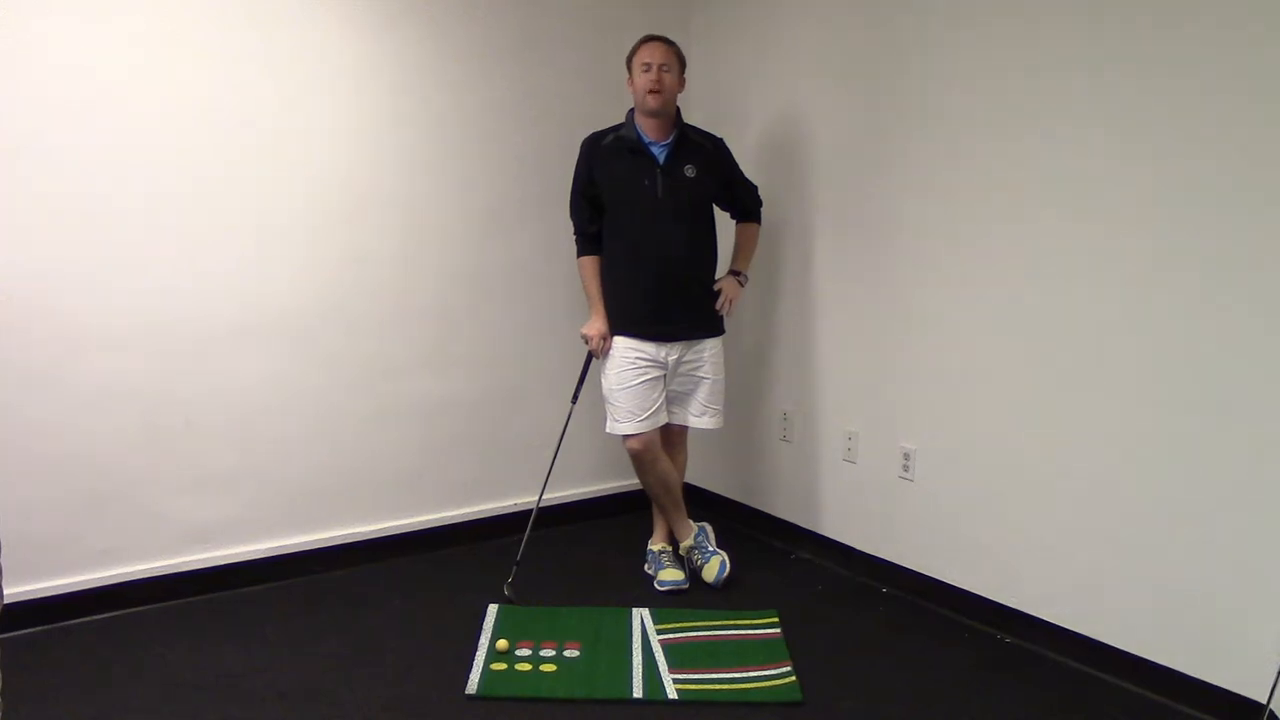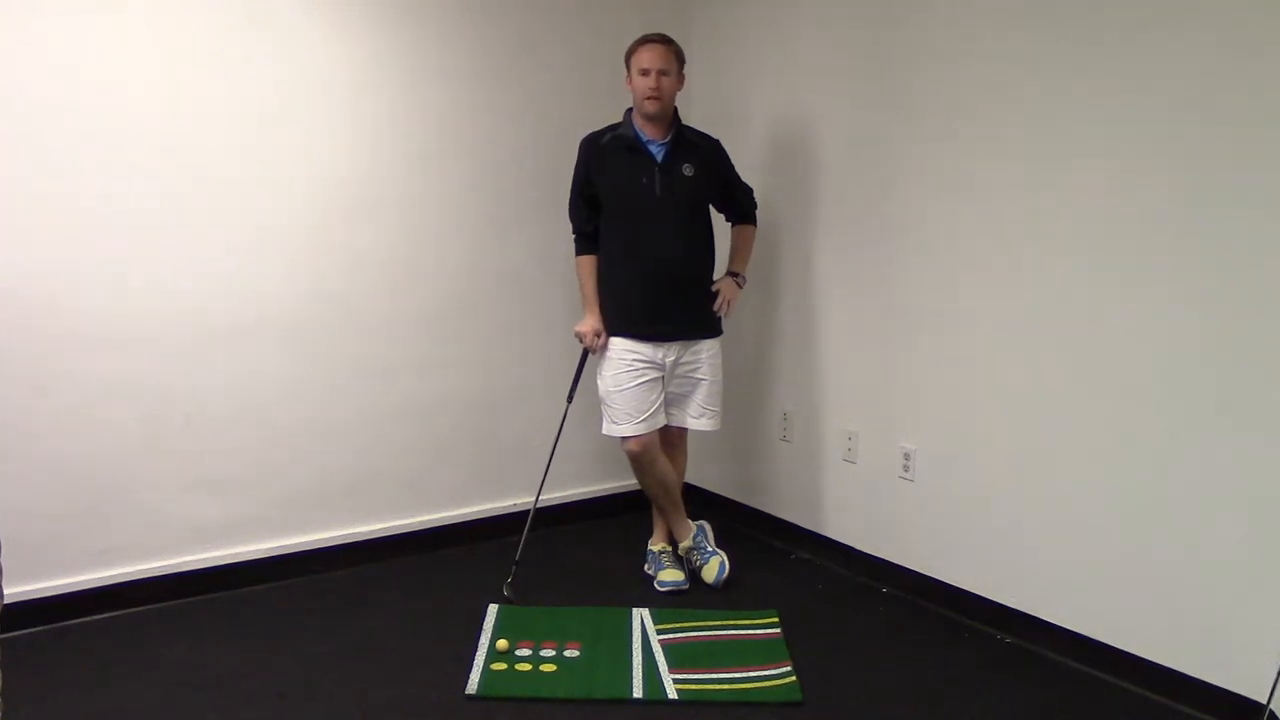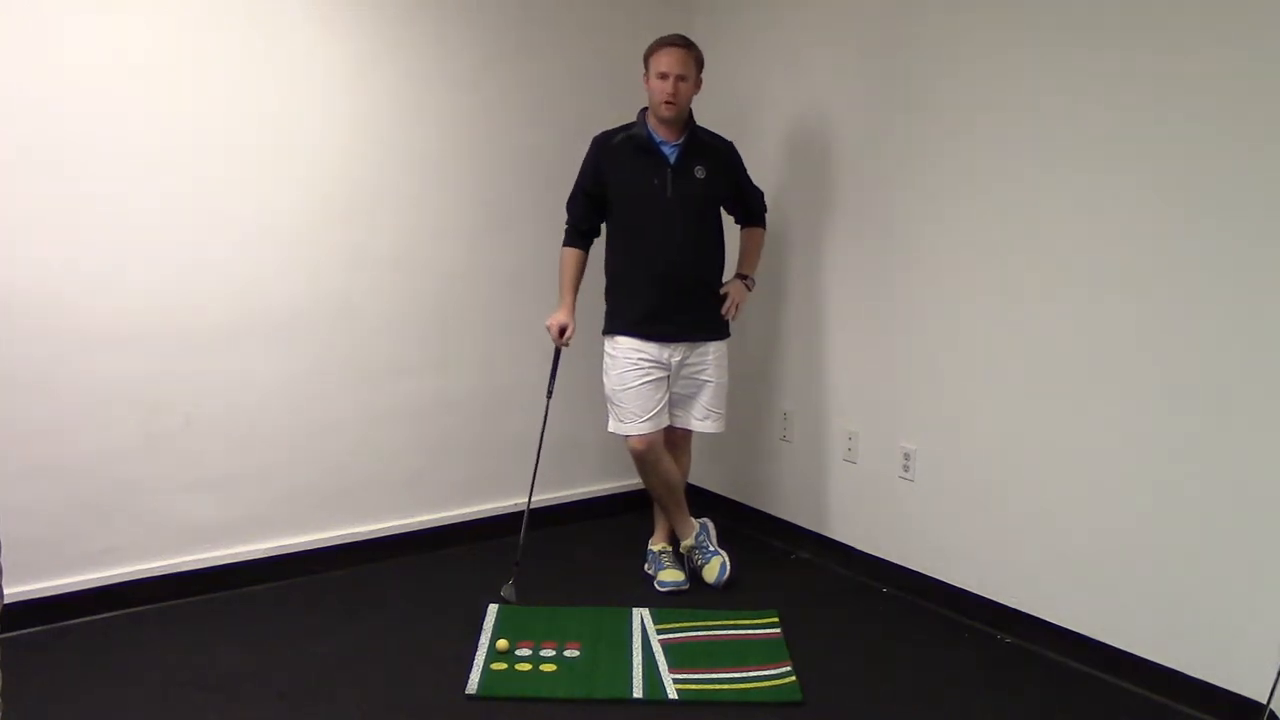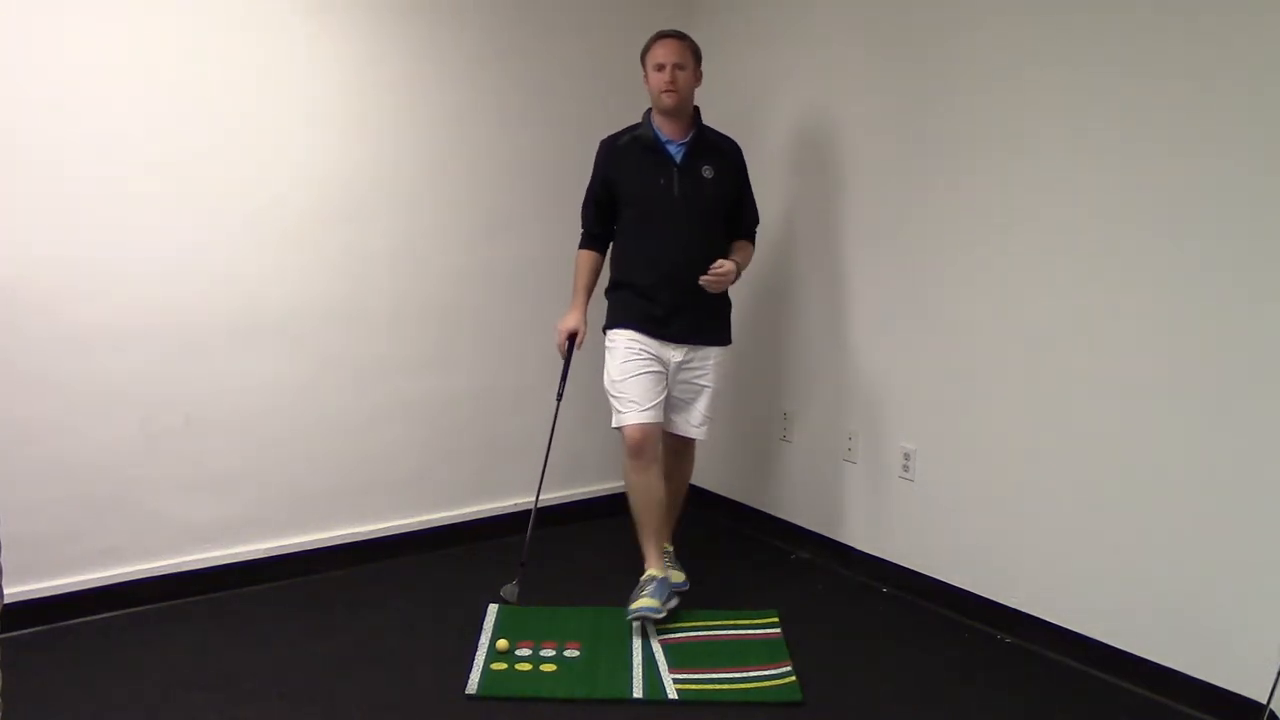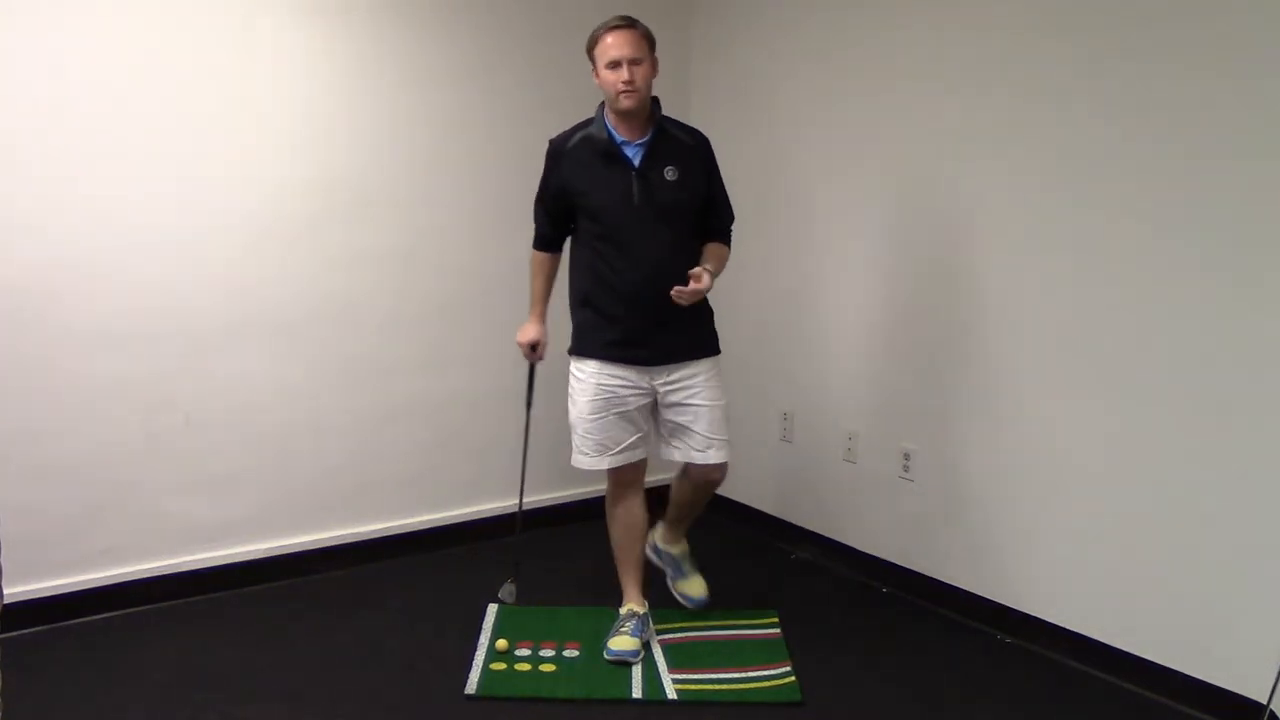
dt=1s
person 1, frame 1
left shoulder: (708, 151)
right shoulder: (599, 151)
left elbow: (749, 210)
right elbow: (587, 237)
left wrist: (737, 275)
right wrist: (597, 312)
left hip: (698, 328)
right hip: (629, 331)
left knee: (674, 435)
right knee: (640, 442)
left ankle: (661, 541)
right ankle: (688, 534)
person 1, frame 2
left shoulder: (705, 152)
right shoulder: (598, 150)
left elbow: (744, 212)
right elbow: (585, 237)
left wrist: (735, 277)
right wrist: (592, 311)
left hip: (696, 329)
right hip: (626, 332)
left knee: (674, 438)
right knee: (638, 444)
left ankle: (661, 542)
right ankle: (688, 534)
person 1, frame 3
left shoulder: (718, 154)
right shoulder: (609, 150)
left elbow: (753, 215)
right elbow: (579, 230)
left wrist: (743, 279)
right wrist: (566, 305)
left hip: (702, 330)
right hip: (633, 330)
left knee: (679, 438)
right knee: (643, 443)
left ankle: (662, 542)
right ankle: (690, 531)
person 1, frame 4
left shoulder: (725, 153)
right shoulder: (617, 151)
left elbow: (744, 233)
right elbow: (594, 235)
left wrist: (734, 267)
right wrist: (577, 307)
left hip: (703, 332)
right hip: (634, 327)
left knee: (681, 443)
right knee: (638, 439)
left ankle: (664, 547)
right ankle: (654, 573)
person 1, frame 5
left shoulder: (691, 148)
right shoulder: (569, 152)
left elbow: (718, 232)
right elbow: (549, 236)
left wrist: (707, 273)
right wrist: (536, 315)
left hip: (688, 349)
right hip: (604, 353)
left knee: (707, 469)
right knee: (623, 478)
left ankle: (670, 536)
right ankle: (633, 606)
